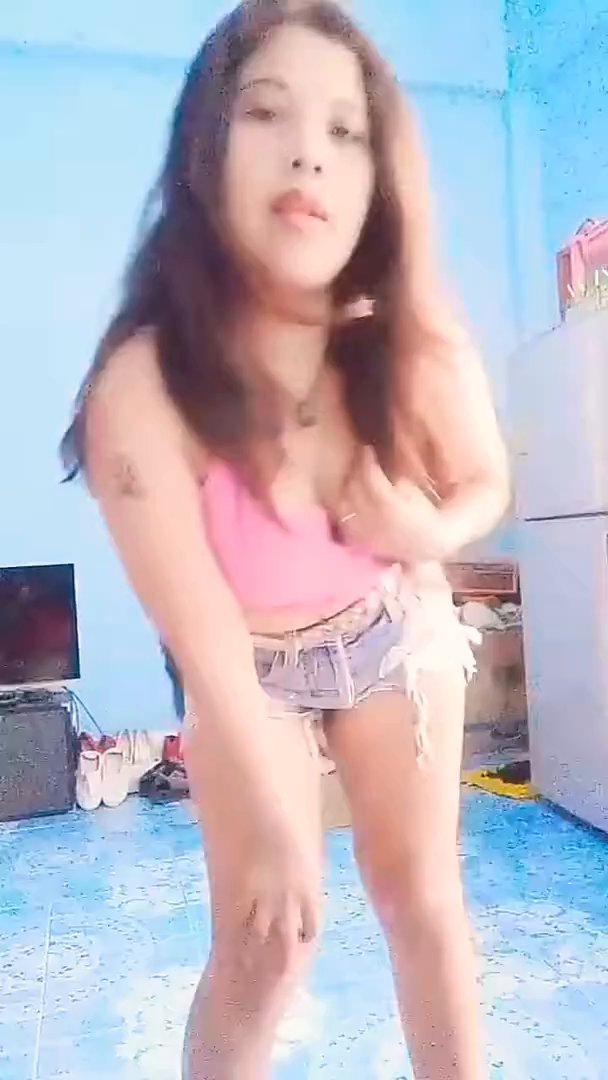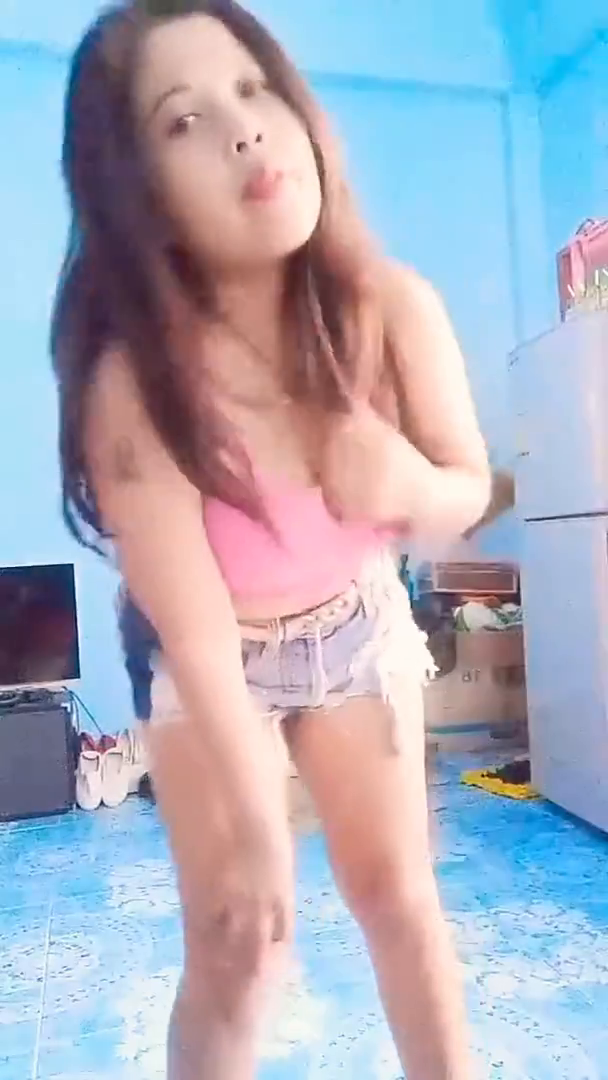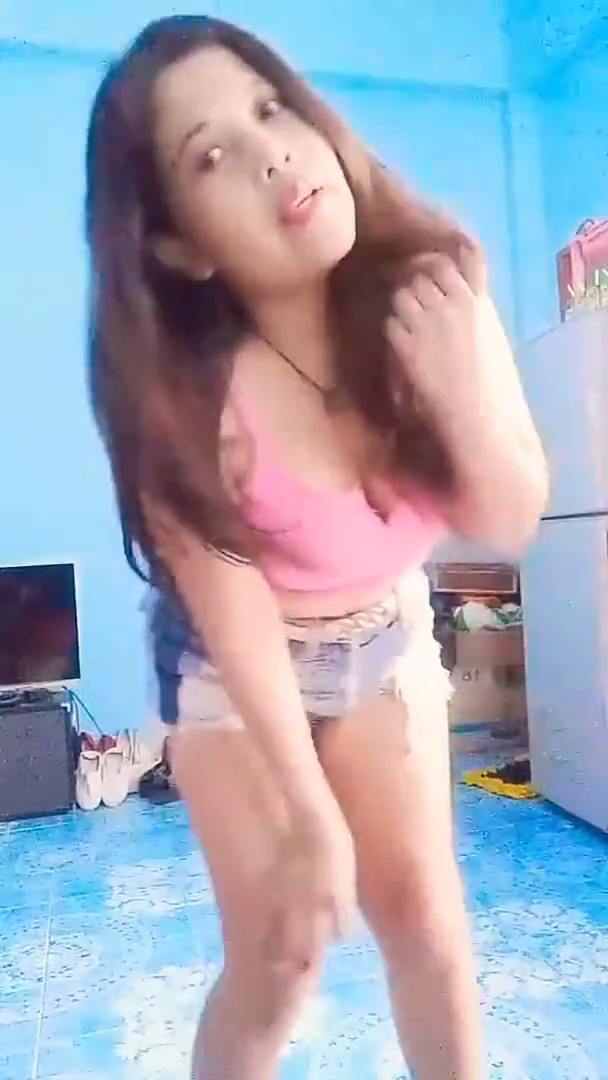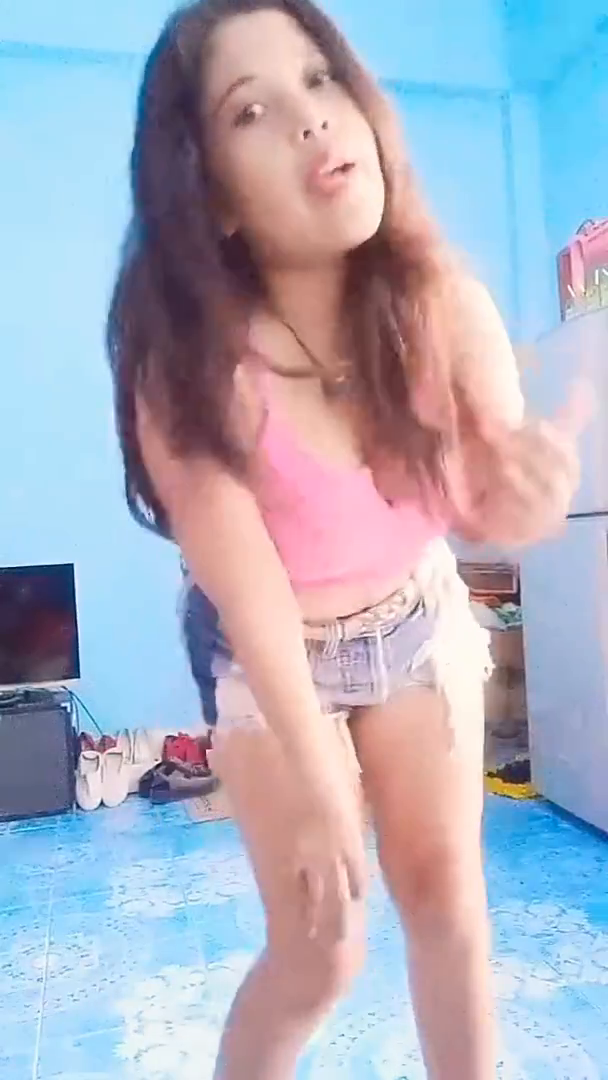
dt=0.3s
person 1, frame 1
left shoulder: (421, 350)
right shoulder: (146, 384)
left elbow: (486, 491)
right elbow: (205, 641)
left wrist: (428, 531)
right wrist: (272, 830)
left hip: (398, 632)
right hip: (253, 670)
left knee: (423, 894)
right knee: (262, 944)
person 1, frame 2
left shoulder: (393, 309)
right shoulder: (135, 383)
left elbow: (469, 488)
right elbow: (194, 630)
left wrist: (409, 487)
right wrist: (255, 827)
left hip: (360, 629)
right hip: (217, 666)
left knee: (400, 896)
right knee: (238, 947)
person 1, frame 3
left shoulder: (439, 301)
right shoulder: (181, 396)
left elbow: (511, 521)
right elbow: (239, 626)
left wrist: (472, 412)
right wrist: (311, 821)
left hip: (386, 643)
right hip: (231, 670)
left knee: (425, 915)
right knee: (279, 954)
person 1, frame 4
left shoulder: (444, 306)
right shoulder: (191, 362)
left elbow: (500, 525)
right elbow: (249, 596)
left wrist: (538, 488)
right wrist: (319, 796)
left hip: (421, 626)
right hip: (272, 661)
left knee: (448, 897)
right knee: (321, 946)
